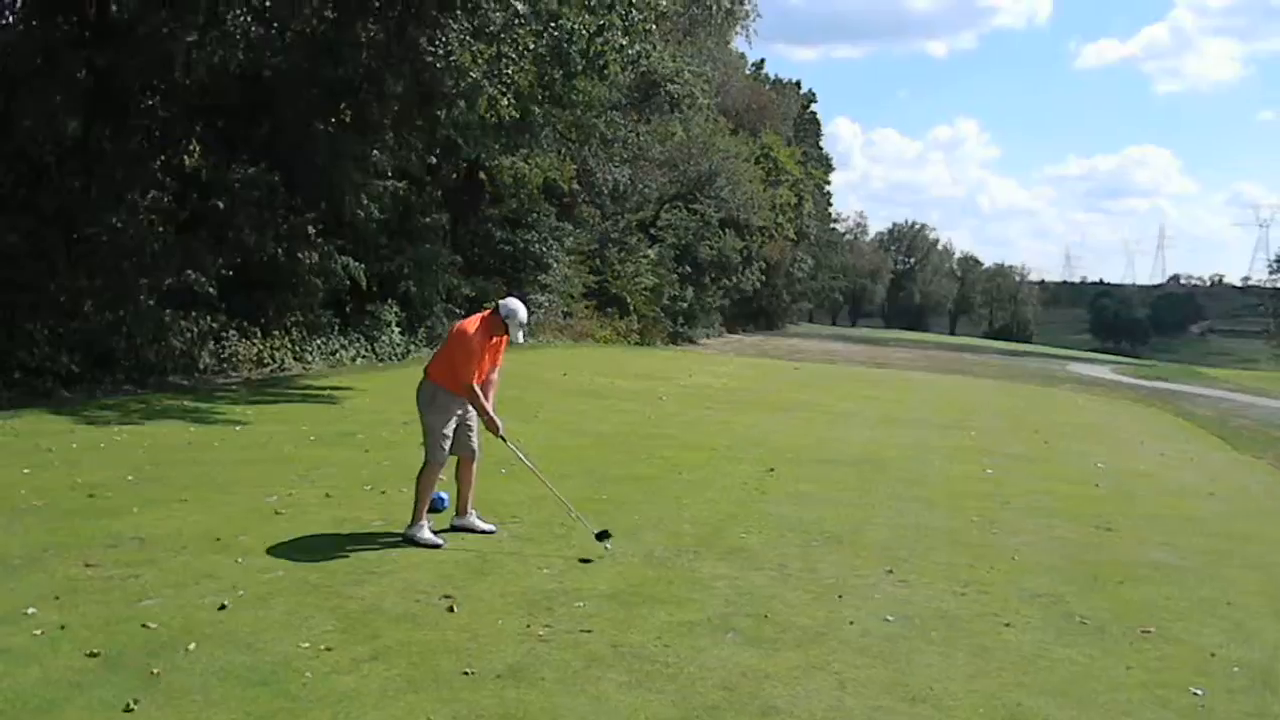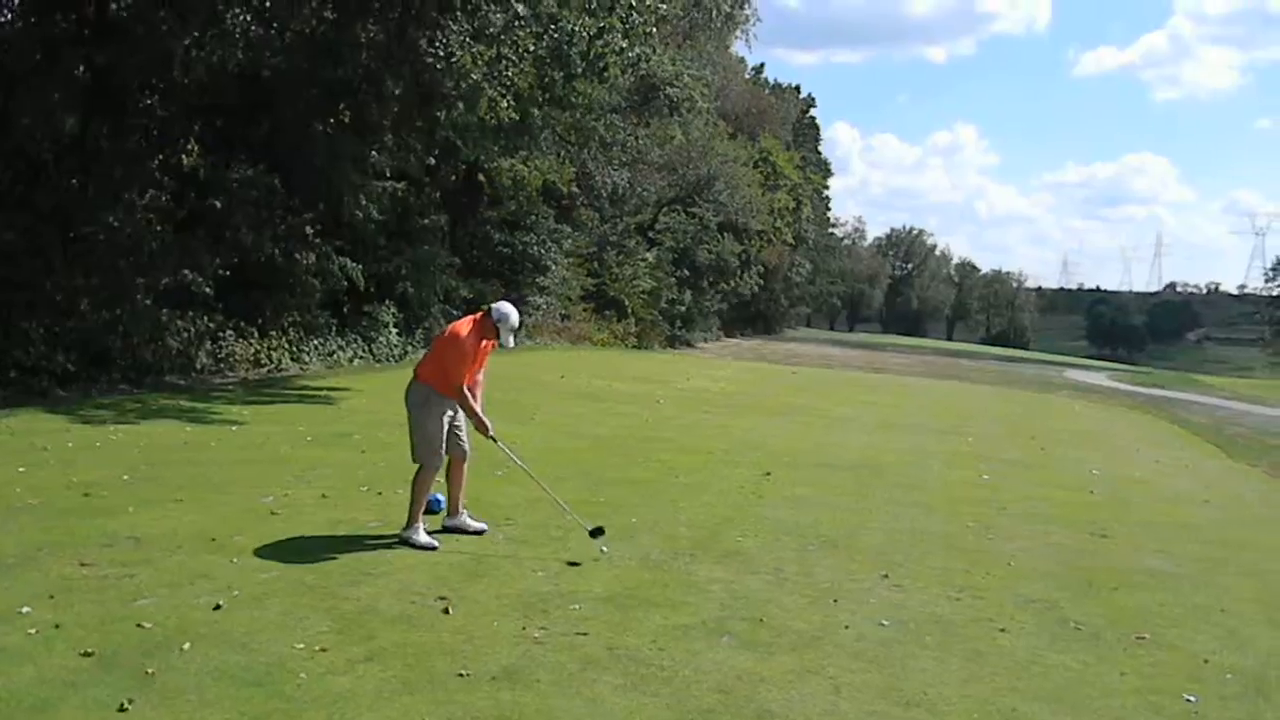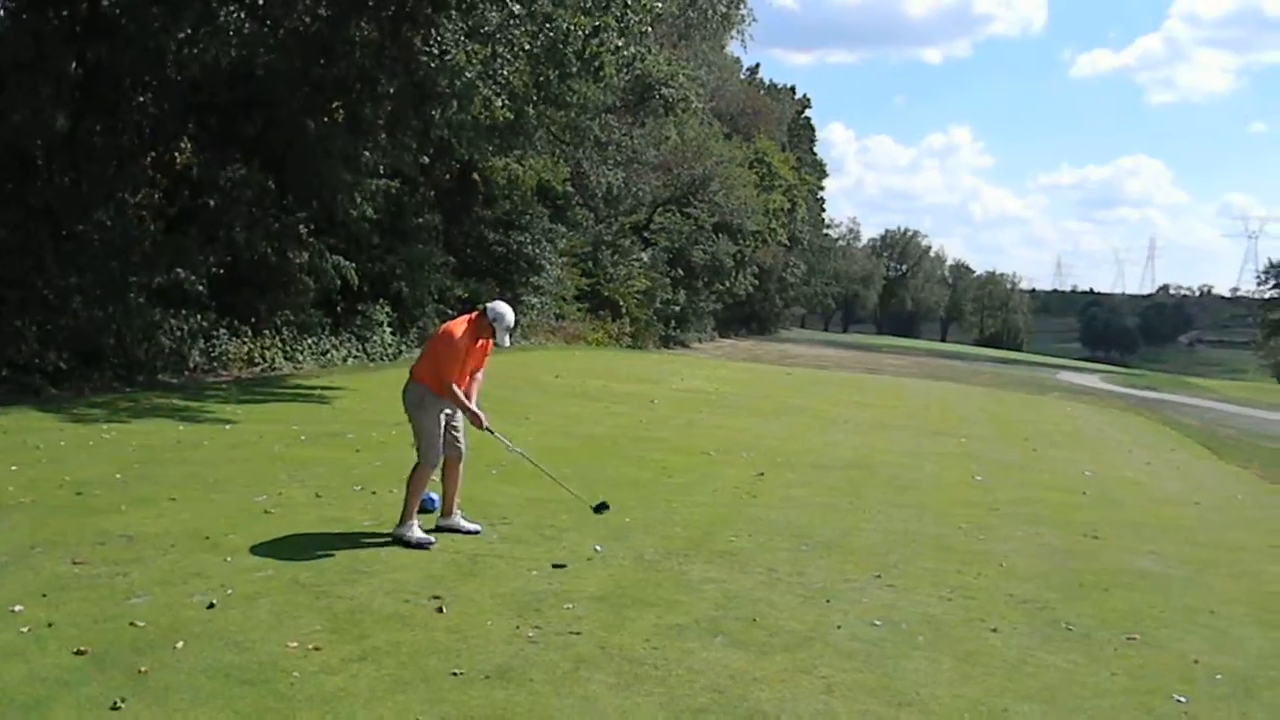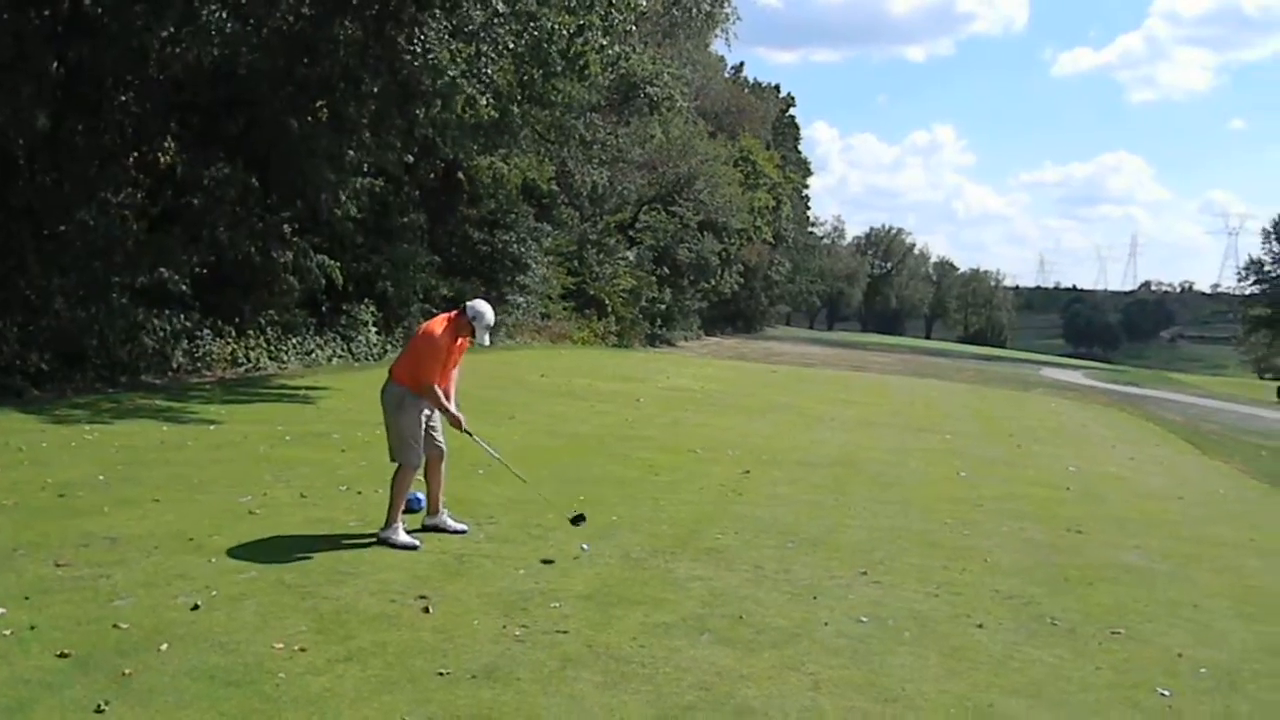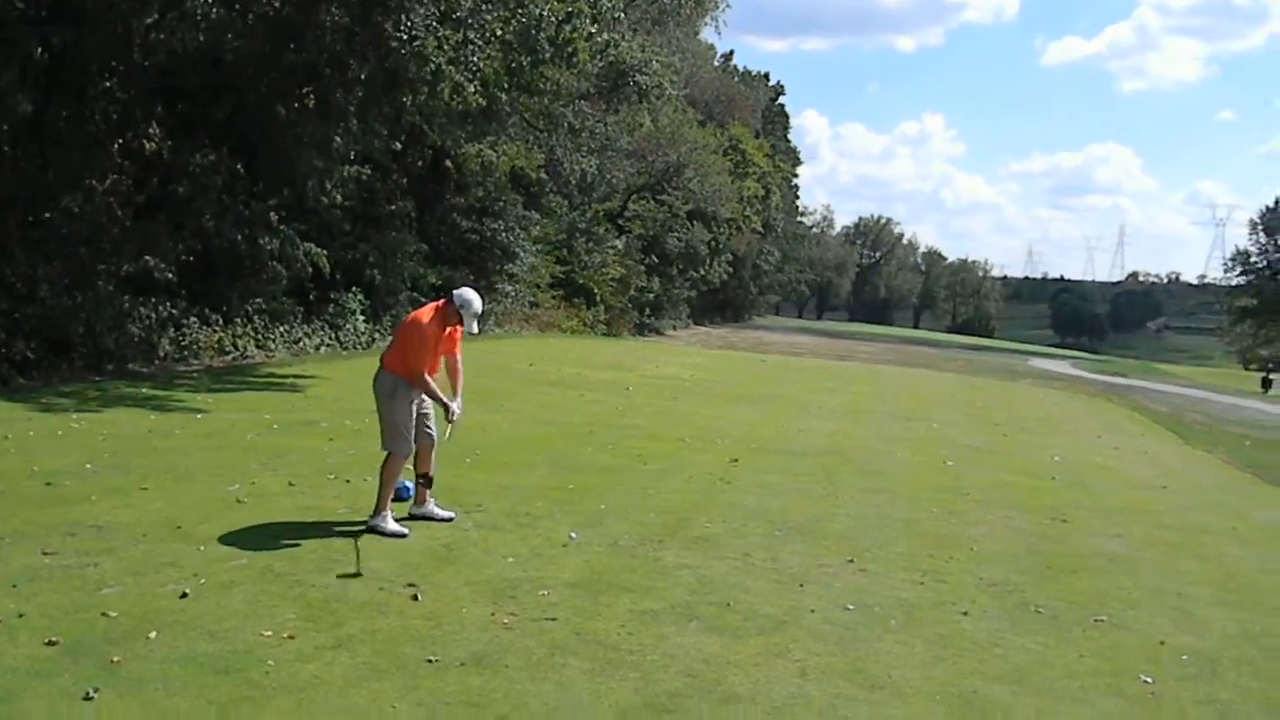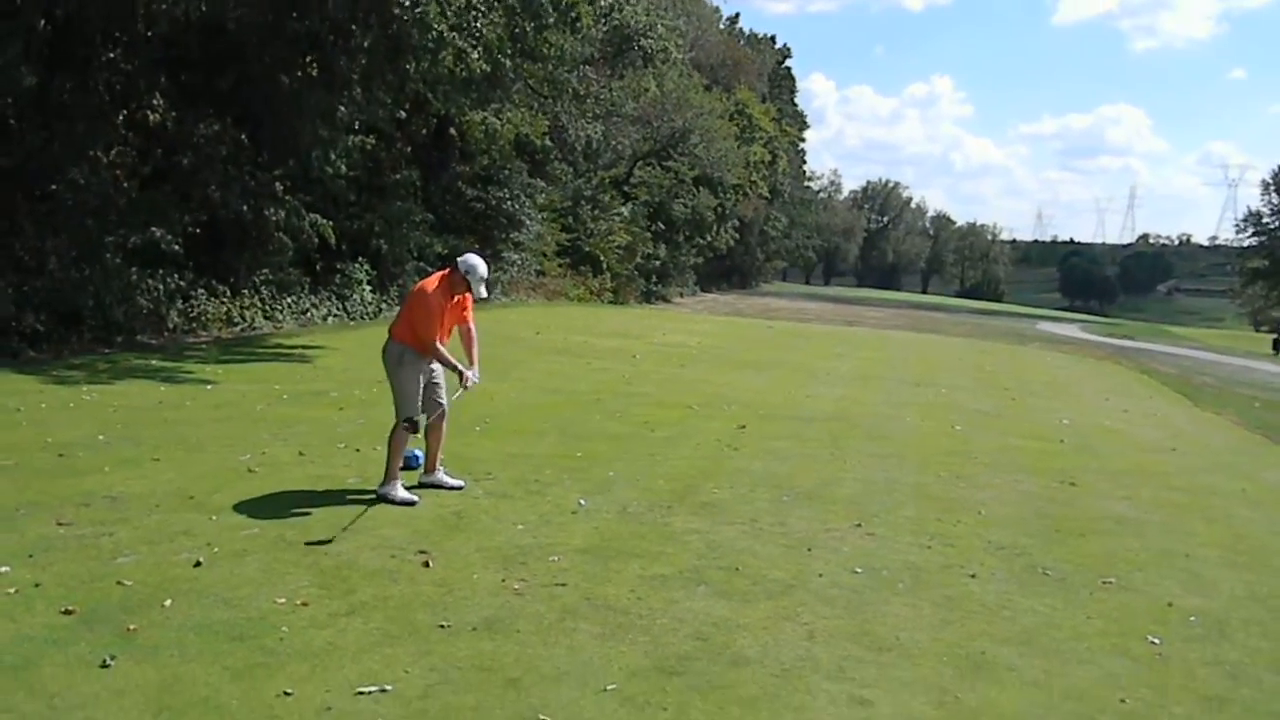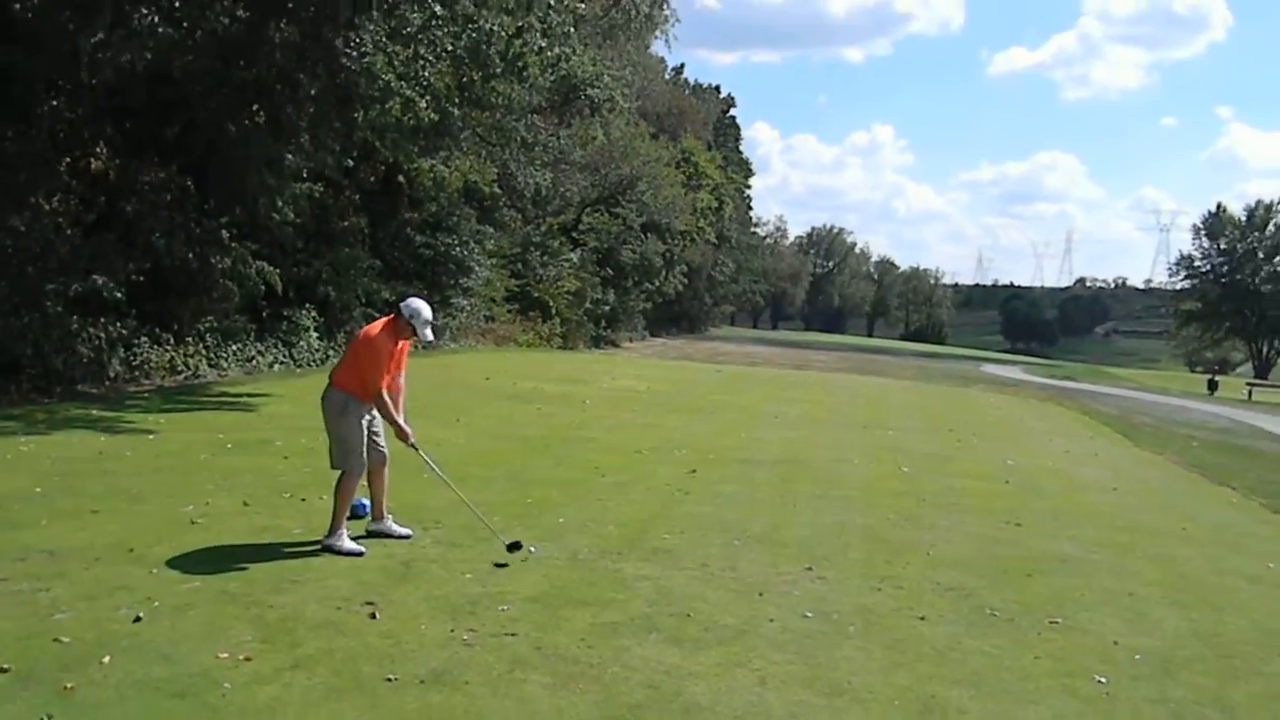
dt=0.3s
person 1, frame 1
left shoulder: (500, 334)
right shoulder: (469, 334)
left elbow: (491, 372)
right elbow: (469, 385)
left wrist: (489, 409)
right wrist: (488, 416)
left hip: (464, 397)
right hip: (438, 394)
left knee: (469, 455)
right knee: (437, 458)
left ankle: (464, 516)
right ankle: (417, 525)
person 1, frame 2
left shoulder: (487, 336)
right shoulder: (462, 337)
left elbow: (477, 374)
right elbow: (459, 388)
left wrist: (478, 411)
right wrist: (477, 417)
left hip: (450, 398)
right hip: (428, 396)
left knee: (460, 455)
right knee: (431, 462)
left ankle: (455, 516)
right ankle: (412, 527)
person 1, frame 3
left shoulder: (484, 337)
right shoulder: (455, 336)
left elbow: (476, 371)
right elbow: (448, 384)
left wrist: (472, 405)
right wrist: (471, 411)
left hip: (448, 397)
right hip: (425, 395)
left knee: (455, 455)
right knee: (430, 459)
left ankle: (449, 516)
right ankle: (406, 524)
person 1, frame 4
left shoulder: (460, 333)
right shoulder: (436, 336)
left elbow: (451, 369)
right elbow: (429, 386)
left wrist: (451, 404)
right wrist: (450, 413)
left hip: (425, 397)
right hip: (403, 395)
left knee: (437, 453)
right knee: (411, 460)
left ankle: (435, 514)
right ankle: (391, 528)
person 1, frame 5
left shoulder: (452, 323)
right shoulder: (423, 325)
left elbow: (454, 360)
right elbow: (420, 375)
left wrist: (457, 399)
right wrist: (444, 403)
left hip: (417, 385)
right hip: (396, 384)
left knee: (427, 443)
right knee: (401, 449)
left ankle: (422, 504)
right ankle: (380, 516)
person 1, frame 6
left shoulder: (462, 292)
right shoulder: (429, 294)
left elbow: (467, 329)
right elbow: (432, 344)
left wrist: (473, 367)
right wrist: (459, 370)
left hip: (429, 356)
right hip: (405, 353)
left knee: (439, 412)
right knee: (408, 417)
left ankle: (432, 472)
right ankle: (390, 483)
person 1, frame 7
left shoulder: (402, 338)
right shoulder: (376, 340)
left elbow: (397, 378)
right elbow: (378, 392)
left wrist: (400, 418)
right wrist: (397, 426)
left hip: (366, 402)
right hip: (345, 401)
left knee: (379, 459)
right knee: (354, 466)
left ankle: (379, 520)
right ankle: (336, 535)
